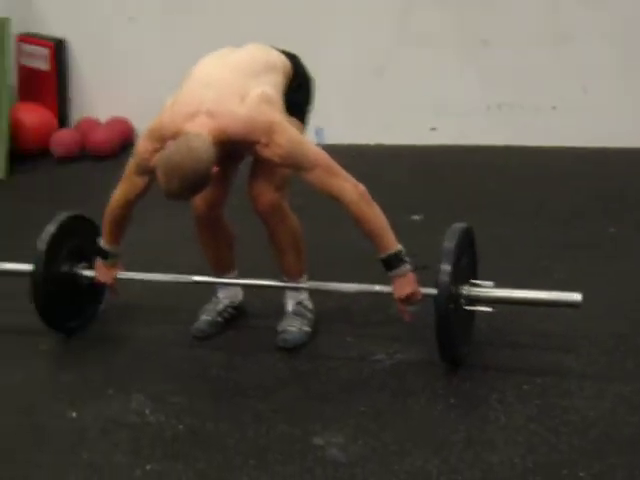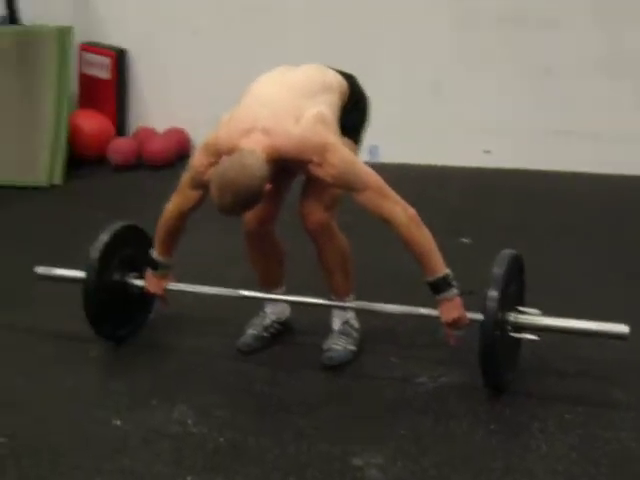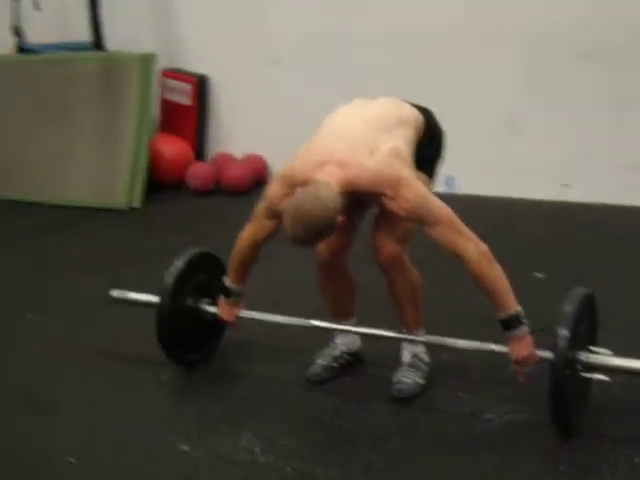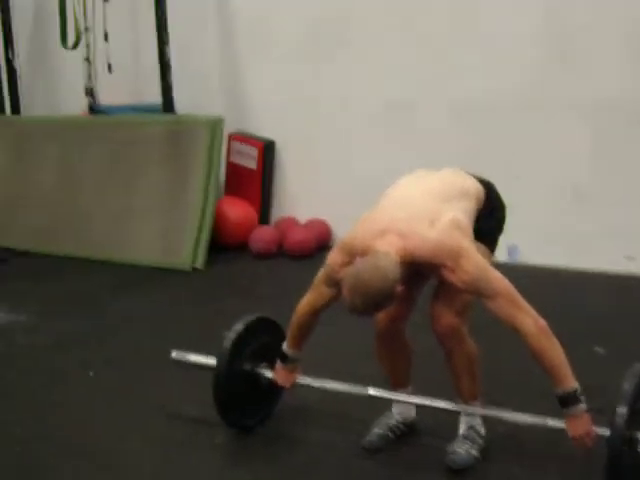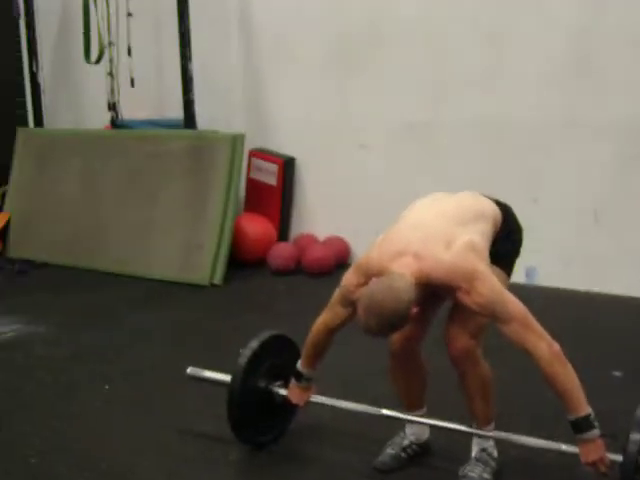
dt=0.1s
person 1, frame 1
left shoulder: (265, 131)
right shoulder: (159, 137)
left elbow: (350, 190)
right elbow: (124, 195)
left wrist: (397, 267)
right wrist: (106, 257)
left knee: (266, 199)
right knee: (204, 207)
left ankle: (299, 299)
right ankle: (228, 295)
person 1, frame 2
left shoulder: (318, 151)
right shoulder: (215, 152)
left elbow: (400, 213)
right elbow: (177, 207)
left wrist: (445, 290)
right wrist: (157, 266)
left knee: (316, 218)
right knee: (255, 223)
left ankle: (345, 317)
right ankle: (276, 311)
person 1, frame 3
left shoulder: (394, 186)
right shoulder: (290, 183)
left elbow: (473, 249)
right elbow: (251, 236)
left wrist: (515, 328)
right wrist: (230, 295)
left knee: (388, 251)
right knee: (328, 254)
left ankle: (415, 351)
right ankle: (346, 341)
person 1, frame 4
left shoulder: (453, 257)
right shoulder: (351, 251)
left elbow: (531, 323)
right elbow: (311, 303)
left wrist: (573, 404)
right wrist: (287, 360)
left knee: (447, 322)
right knee: (386, 323)
left ankle: (472, 422)
right ankle: (402, 411)
person 1, frame 5
left shoulder: (469, 280)
right shoulder: (367, 272)
left elbow: (545, 348)
right elbow: (326, 323)
left wrist: (586, 430)
right wrist: (302, 379)
left knee: (461, 344)
right knee: (401, 345)
left ankle: (485, 445)
right ankle: (415, 433)
